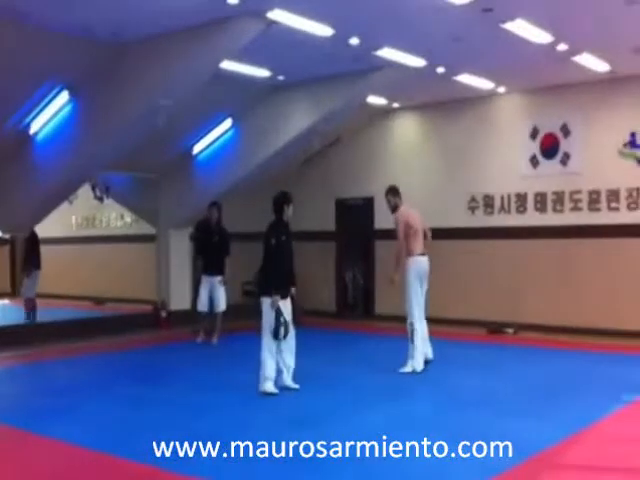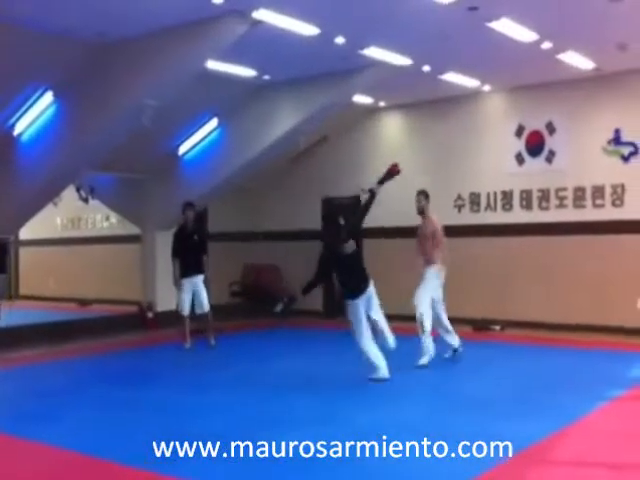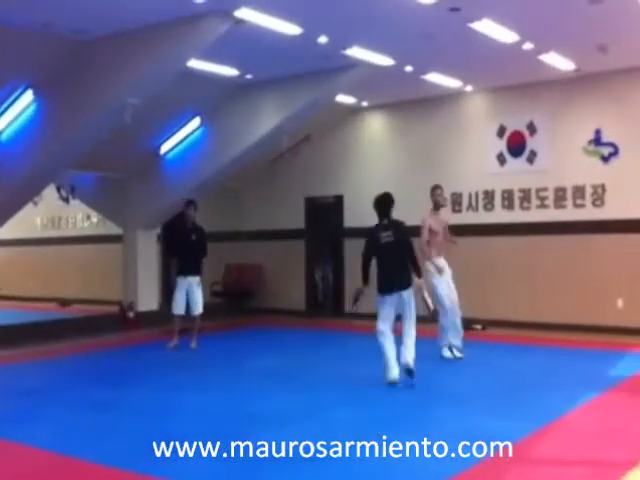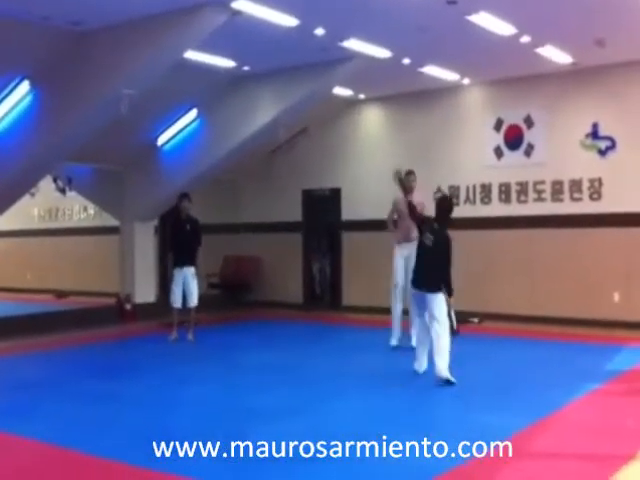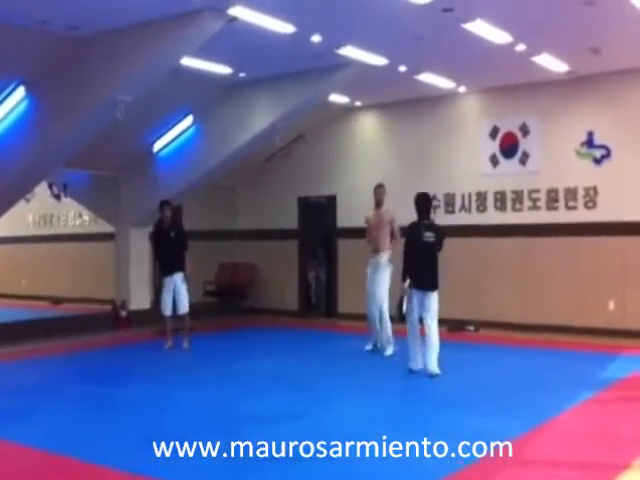
dt=1s
person 1, frame 1
left shoulder: (285, 230)
right shoulder: (274, 231)
right elbow: (270, 264)
left wrist: (292, 284)
right wrist: (274, 294)
left hip: (283, 292)
right hip: (272, 293)
left knee: (288, 334)
right knee: (271, 336)
left ankle: (286, 377)
right ankle: (266, 381)
person 1, frame 2
left shoulder: (330, 247)
right shoulder: (352, 231)
left elbow: (319, 277)
right elbow: (362, 212)
left wrist: (300, 293)
right wrist: (373, 193)
left hip: (353, 294)
right hip: (366, 285)
left knee: (362, 333)
right knee: (375, 313)
left ankle: (381, 369)
right ankle: (389, 338)
person 1, frame 3
left shoulder: (372, 233)
right shoulder: (400, 227)
left elbow: (366, 259)
right elbow: (409, 253)
left wrist: (364, 283)
right wrist: (418, 275)
left hip: (385, 288)
right hip: (404, 284)
left knee: (384, 328)
right knee: (408, 325)
left ankle: (392, 372)
right ankle: (407, 359)
person 1, frame 4
left shoulder: (425, 224)
right shoulder: (445, 240)
left elbow: (412, 212)
right elbow: (445, 271)
left wrist: (405, 191)
right wrist: (450, 294)
left hip: (417, 285)
right hip: (433, 289)
left knee: (424, 325)
right knee: (441, 328)
left ankle: (420, 365)
right ankle: (442, 370)
person 1, frame 5
left shoulder: (412, 229)
right shoulder: (437, 230)
left elbow: (407, 256)
left wrist: (405, 280)
left hip: (416, 284)
right hip: (431, 284)
left knee: (413, 322)
right knee: (431, 324)
left ankle: (416, 363)
right ankle: (432, 365)
person 2, frame 1
left shoulder: (399, 215)
right shoulder: (414, 212)
left elbow: (401, 245)
right elbow: (428, 234)
left wrist: (396, 272)
left hip: (414, 262)
right hip: (424, 260)
left knee: (414, 312)
right knee: (419, 310)
left ankle: (415, 362)
right ankle: (425, 353)
person 2, frame 2
left shoulder: (432, 223)
right shoulder: (421, 225)
left elbow: (441, 245)
left wrist: (440, 265)
left hip: (436, 270)
right hip: (428, 270)
left knee: (420, 302)
right knee: (437, 311)
left ankle: (428, 350)
right ankle: (455, 344)
person 2, frame 3
left shoulder: (443, 218)
right shoulder: (427, 219)
right elbow: (423, 245)
right wrist: (434, 264)
left hip: (443, 263)
right hip: (432, 265)
left knee: (453, 303)
right knee: (445, 305)
left ankle: (453, 344)
right ankle: (445, 345)
person 2, frame 4
left shoulder: (420, 203)
right shoulder: (397, 202)
right elbow: (389, 221)
right wrist: (395, 234)
left hip: (413, 247)
right hip: (399, 247)
right knee: (397, 288)
left ankle: (415, 335)
right ankle: (395, 334)
person 2, frame 5
left shoulder: (389, 215)
right shoulder: (369, 217)
left elbow: (396, 235)
left wrist: (389, 252)
right wrist: (371, 246)
left hip: (384, 259)
right hip: (373, 259)
left knee: (382, 300)
right knee: (371, 301)
left ankle: (388, 343)
right ankle: (376, 339)
person 3, frame 1
left shoulder: (222, 233)
right shoulder: (202, 231)
left elbow: (225, 256)
right elbow: (199, 255)
left wrist: (224, 275)
right wrist: (200, 272)
left hip: (218, 275)
right hip: (205, 274)
left knee: (219, 307)
right knee: (202, 306)
left ankle: (216, 335)
right ankle: (202, 333)
person 3, frame 2
left shoulder: (200, 232)
right shoulder: (178, 234)
left elbow: (204, 255)
right elbow: (175, 257)
left wrist: (205, 273)
right wrist: (176, 277)
left hip: (198, 276)
right hip: (185, 277)
left knee: (205, 307)
right knee: (185, 310)
left ankle: (211, 335)
right ankle: (187, 339)
person 3, frame 3
left shoulder: (199, 231)
right shoulder: (178, 230)
left elbow: (203, 255)
right elbow: (175, 254)
left wrist: (200, 274)
right wrist: (177, 271)
left hip: (195, 276)
right hip: (181, 276)
left knee: (197, 309)
right knee: (177, 309)
left ankle: (194, 339)
right ankle: (175, 338)
person 3, frame 4
left shoulder: (194, 222)
right shoulder: (174, 223)
left elbow: (198, 245)
right elbow: (172, 247)
left wrist: (196, 265)
right wrist: (171, 265)
left hip: (190, 266)
right hip: (177, 267)
left knee: (192, 301)
right knee: (175, 301)
left ankle: (191, 331)
right ankle: (174, 331)
person 3, frame 5
left shoulder: (178, 229)
right shoulder: (157, 233)
left elbow: (184, 251)
right elbow: (157, 256)
left wrist: (185, 270)
right wrist: (159, 276)
left hip: (178, 273)
right hip: (166, 275)
left knee: (183, 308)
right knee: (166, 309)
left ankle: (186, 338)
right ankle: (169, 339)
